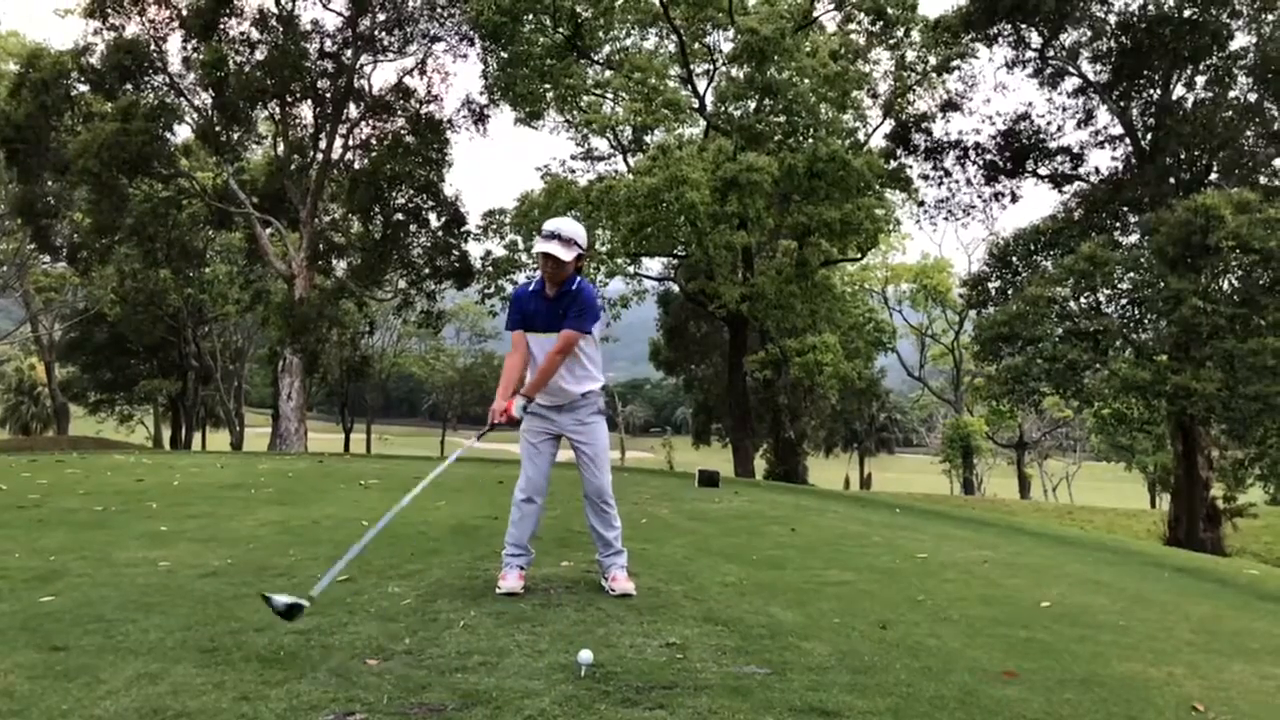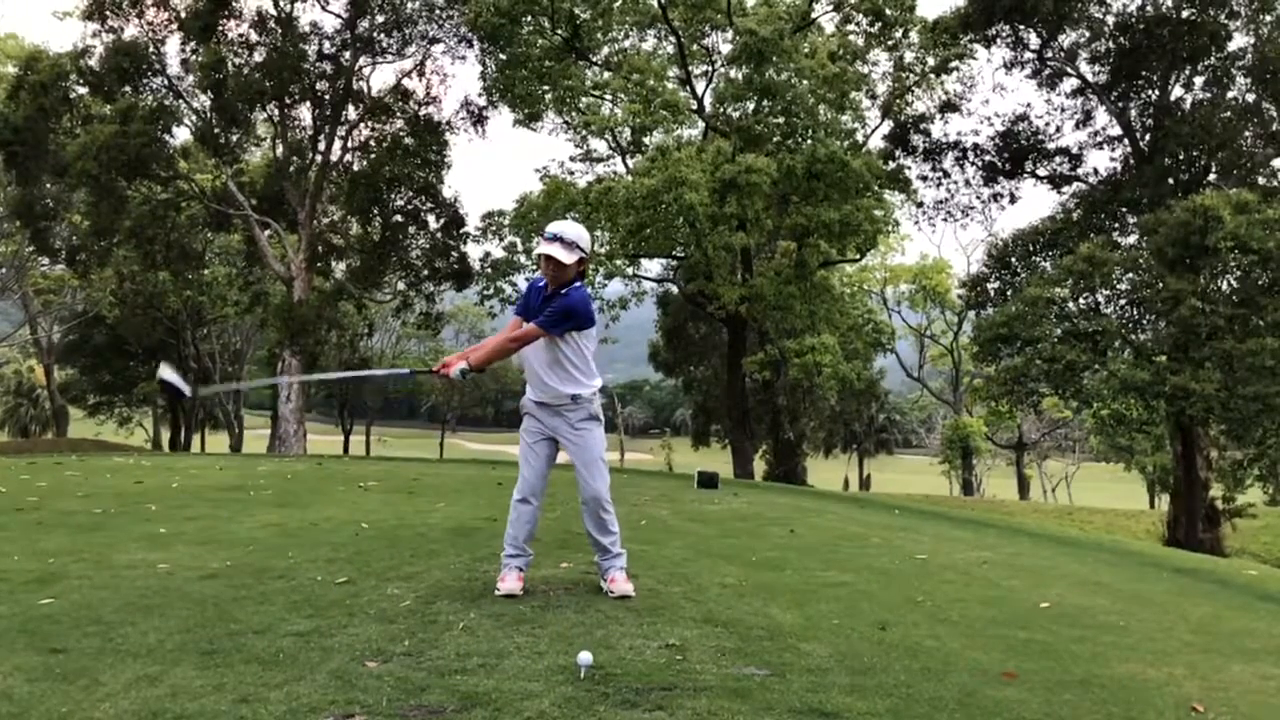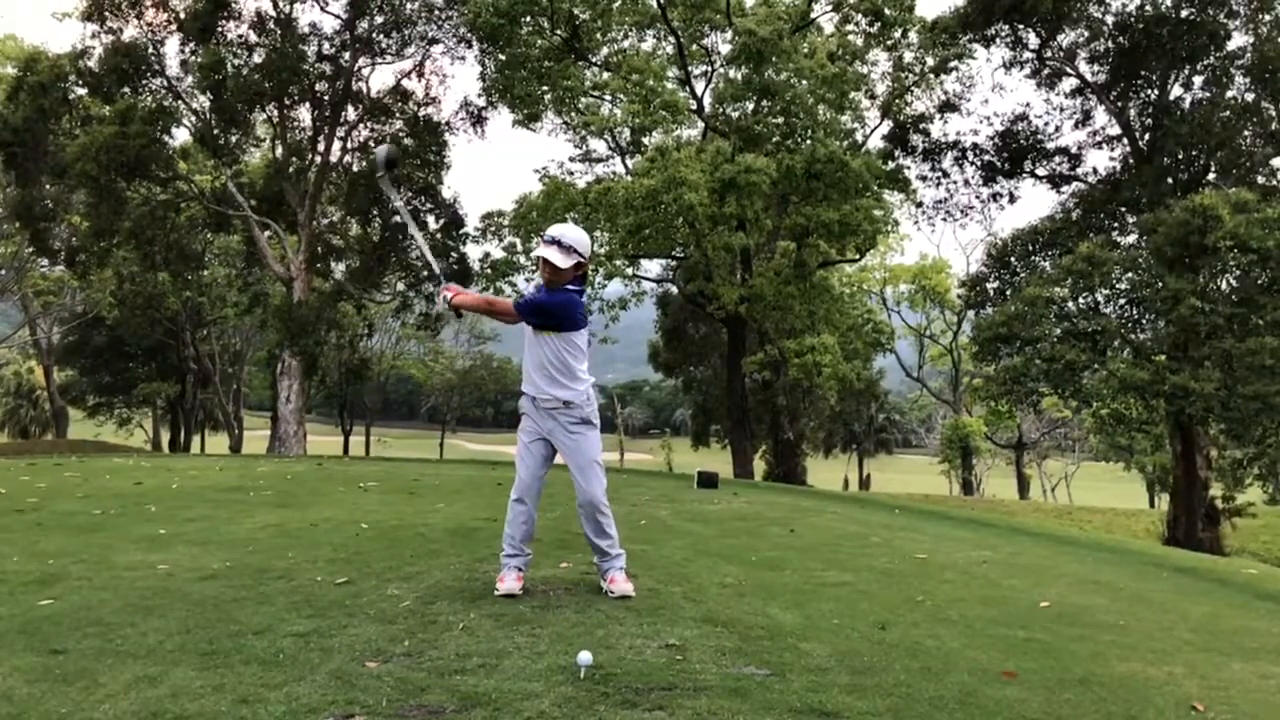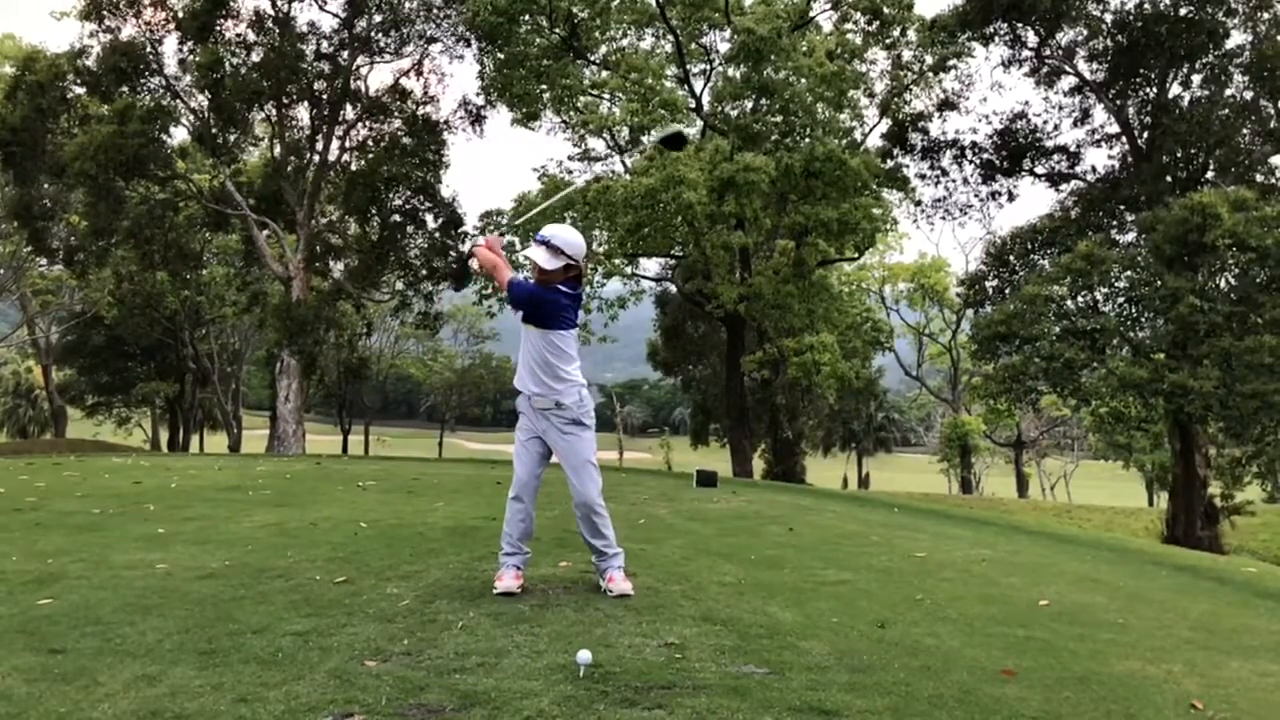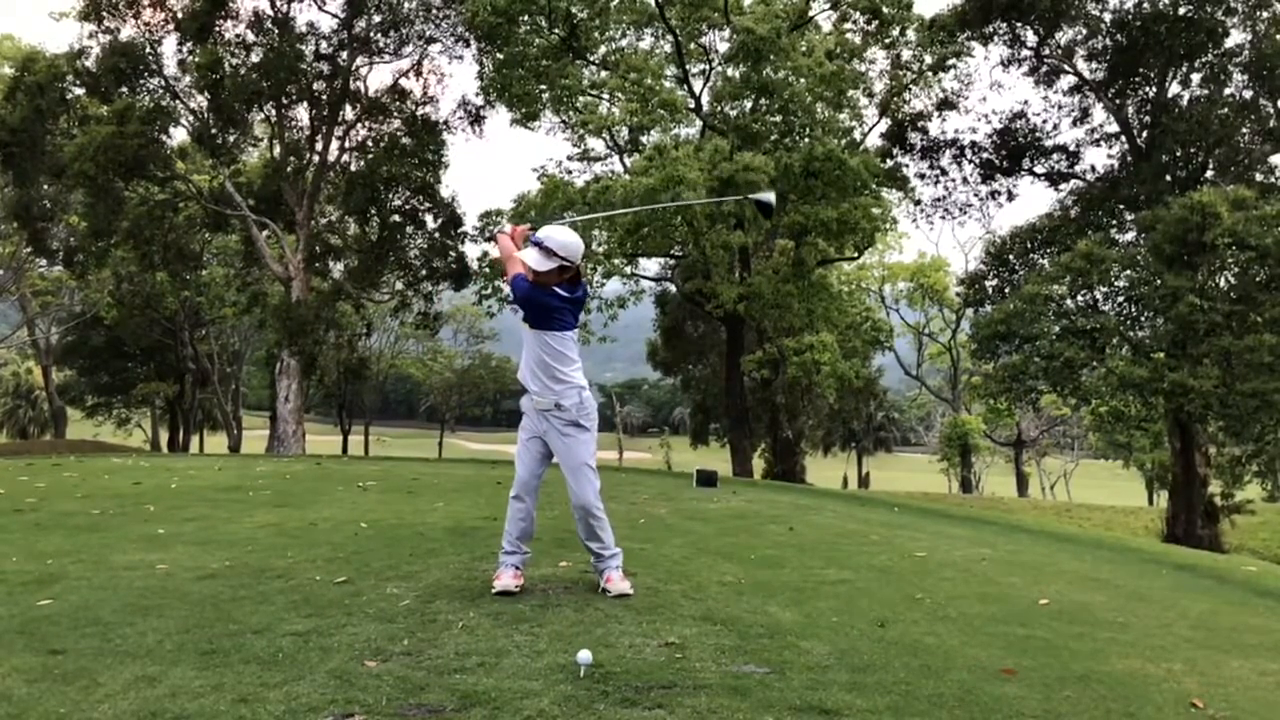
dt=1s
person 1, frame 1
left shoulder: (584, 296)
right shoulder: (522, 296)
left elbow: (558, 353)
right elbow: (517, 353)
left wrist: (522, 398)
right wrist: (503, 397)
left hip: (584, 405)
right hip: (539, 406)
left knee: (599, 488)
right knee: (529, 487)
left ankle: (614, 566)
right ankle: (514, 564)
person 1, frame 2
left shoulder: (575, 302)
right shoulder: (535, 288)
left elbow: (517, 342)
right elbow: (506, 332)
left wrist: (468, 365)
right wrist: (461, 354)
left hip: (578, 409)
right hip: (538, 408)
left knee: (595, 491)
right knee: (527, 489)
left ankle: (612, 567)
right ankle: (514, 565)
person 1, frame 3
left shoulder: (563, 302)
right shoulder: (546, 289)
left elbow: (499, 308)
right elbow: (509, 313)
left wrist: (454, 299)
right wrist: (465, 296)
left hip: (573, 412)
right hip: (535, 408)
left knee: (591, 494)
right knee: (524, 490)
left ankle: (612, 567)
right ankle: (512, 565)
person 1, frame 4
left shoulder: (549, 298)
right shoulder: (551, 289)
left elbow: (501, 273)
left wrist: (482, 249)
right wrist: (495, 251)
left hip: (567, 411)
right hip: (533, 407)
left knee: (586, 493)
right knee: (521, 488)
left ankle: (610, 566)
right ankle: (511, 564)
person 1, frame 5
left shoulder: (543, 300)
right shoulder: (572, 291)
left elbow: (511, 263)
right elbow: (521, 264)
left wrist: (505, 236)
left hip: (570, 411)
right hip: (536, 408)
left knee: (584, 495)
right knee: (523, 487)
left ankle: (609, 566)
right ankle: (511, 564)
